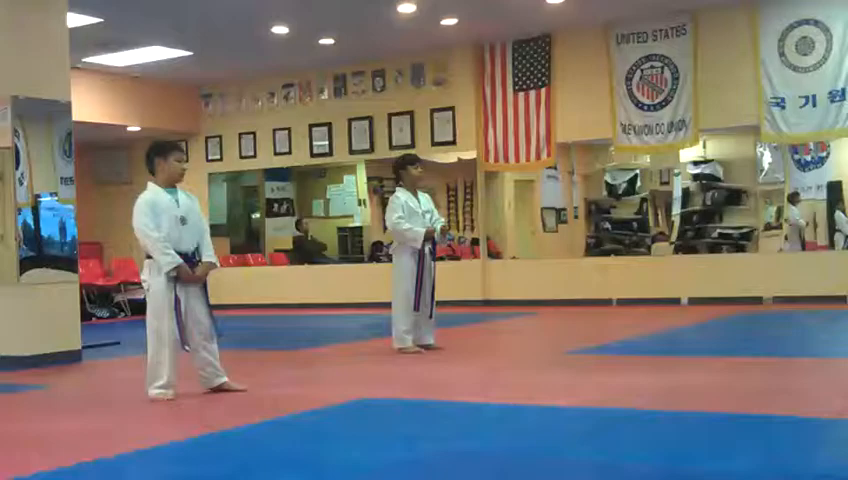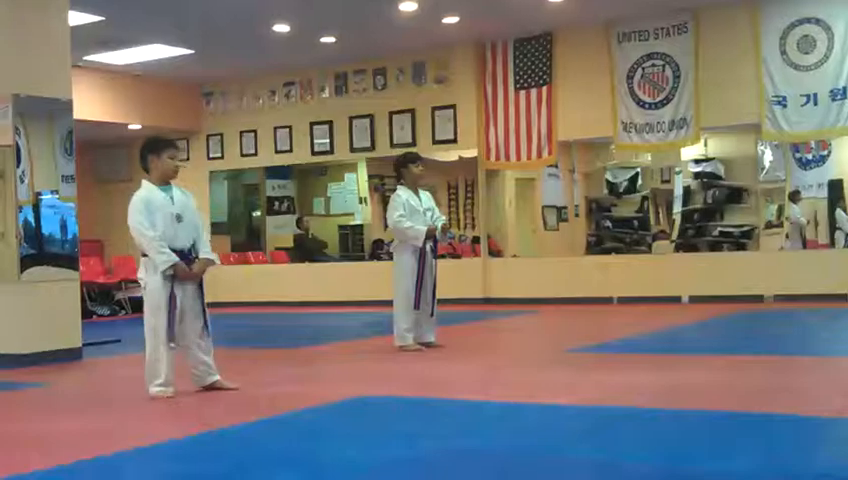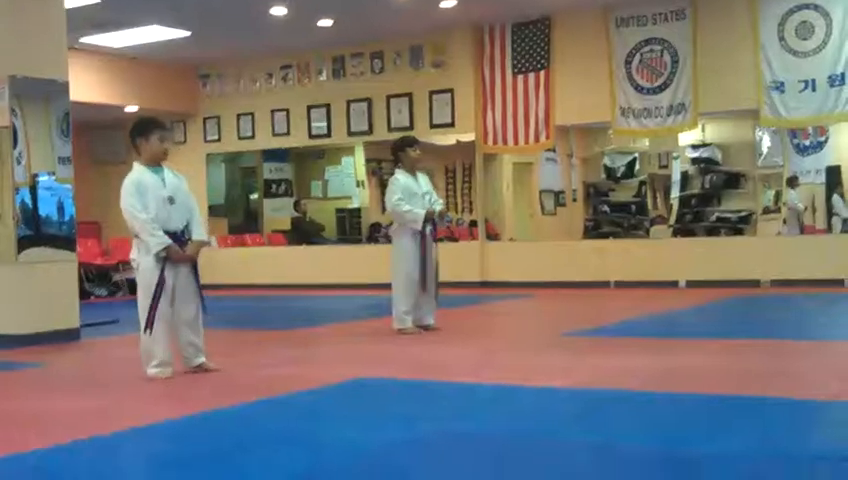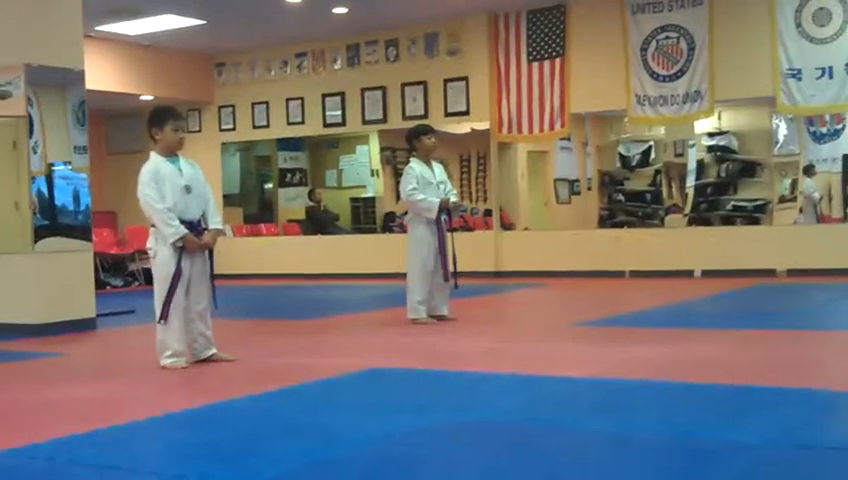
dt=0.2s
person 1, frame 1
left shoulder: (189, 200)
right shoulder: (147, 200)
left elbow: (203, 232)
right elbow: (152, 239)
left wrist: (206, 262)
right wrist: (178, 267)
left hip: (193, 271)
right hip: (163, 273)
left knee: (203, 328)
right knee: (163, 333)
left ankle: (215, 379)
right ankle: (161, 387)
person 1, frame 2
left shoulder: (184, 196)
right shoulder: (142, 199)
left elbow: (199, 229)
right elbow: (147, 237)
left wrist: (204, 259)
right wrist: (174, 265)
left hip: (189, 269)
right hip: (159, 271)
left knee: (198, 327)
right knee: (161, 330)
left ankle: (208, 377)
right ankle: (161, 385)
person 1, frame 3
left shoulder: (176, 178)
right shoulder: (134, 181)
left elbow: (192, 210)
right elbow: (139, 220)
left wrist: (197, 241)
right wrist: (167, 247)
left hip: (183, 250)
right hip: (152, 253)
left knee: (189, 309)
right knee: (156, 313)
left ankle: (195, 359)
right ankle: (158, 366)
person 1, frame 4
left shoulder: (192, 167)
right shoulder: (150, 170)
left elbow: (207, 199)
right elbow: (156, 209)
left wrist: (213, 230)
right wrist: (184, 237)
left hip: (198, 240)
right hip: (169, 243)
left knee: (200, 301)
right knee: (171, 302)
left ankle: (203, 350)
right ankle: (173, 356)
person 2, frame 1
left shoulder: (425, 198)
right shoulder: (398, 199)
left elbow: (436, 219)
right elbow: (395, 225)
left wrist: (440, 229)
right wrist: (422, 233)
left hip: (425, 253)
right hip: (406, 253)
left knee: (427, 297)
right knee: (406, 297)
left ankle: (424, 339)
right ankle: (404, 341)
person 2, frame 2
left shoulder: (426, 196)
right shoulder: (399, 197)
left elbow: (436, 217)
right elbow: (396, 223)
left wrist: (441, 227)
right wrist: (423, 232)
left hip: (426, 251)
right hip: (407, 251)
left knee: (428, 294)
right knee: (407, 295)
left ankle: (425, 336)
right ankle: (405, 339)
person 2, frame 3
left shoulder: (424, 179)
right shoulder: (397, 180)
left elbow: (434, 200)
right elbow: (395, 207)
left wrist: (439, 211)
right wrist: (422, 215)
left hip: (424, 234)
right hip: (406, 234)
left knee: (427, 277)
right knee: (406, 278)
left ankle: (424, 319)
right ankle: (404, 322)
person 2, frame 4
left shoulder: (439, 168)
right shoulder: (412, 169)
left elbow: (449, 190)
right elbow: (409, 196)
left wrist: (452, 202)
right wrist: (437, 204)
left hip: (438, 223)
right hip: (421, 224)
left knee: (440, 268)
right knee: (421, 267)
left ankle: (438, 309)
right ankle: (418, 312)
